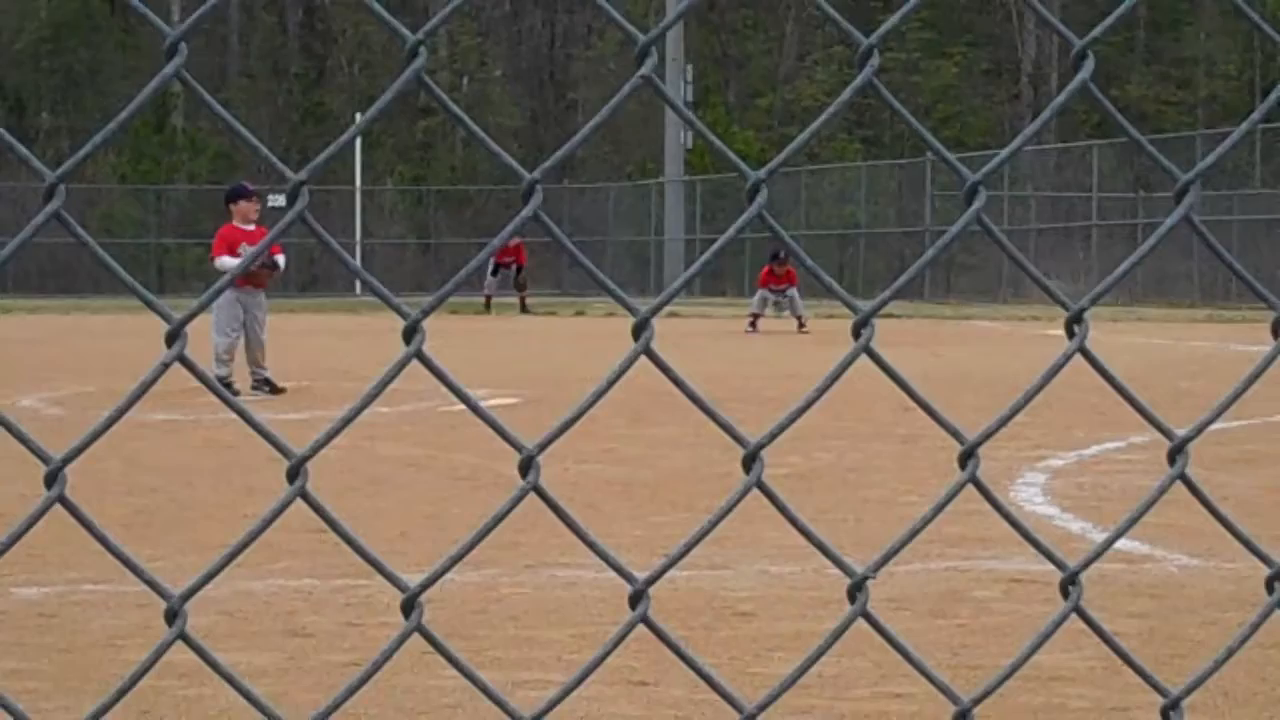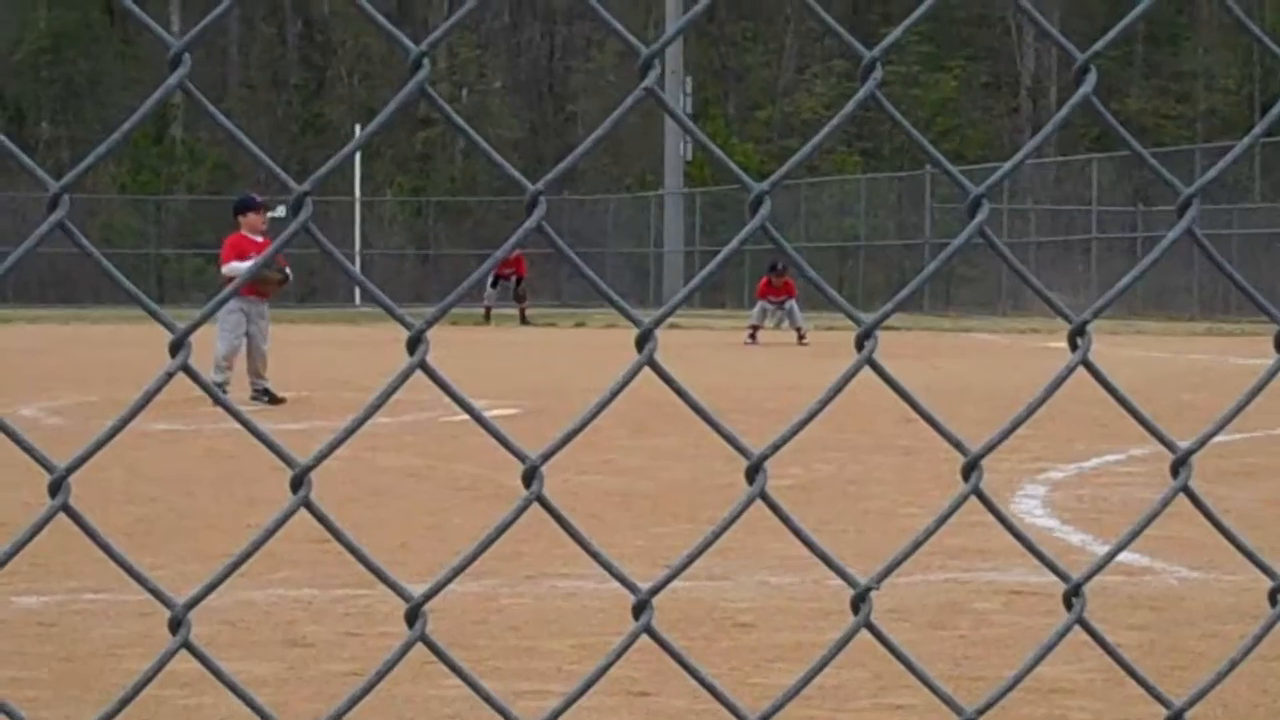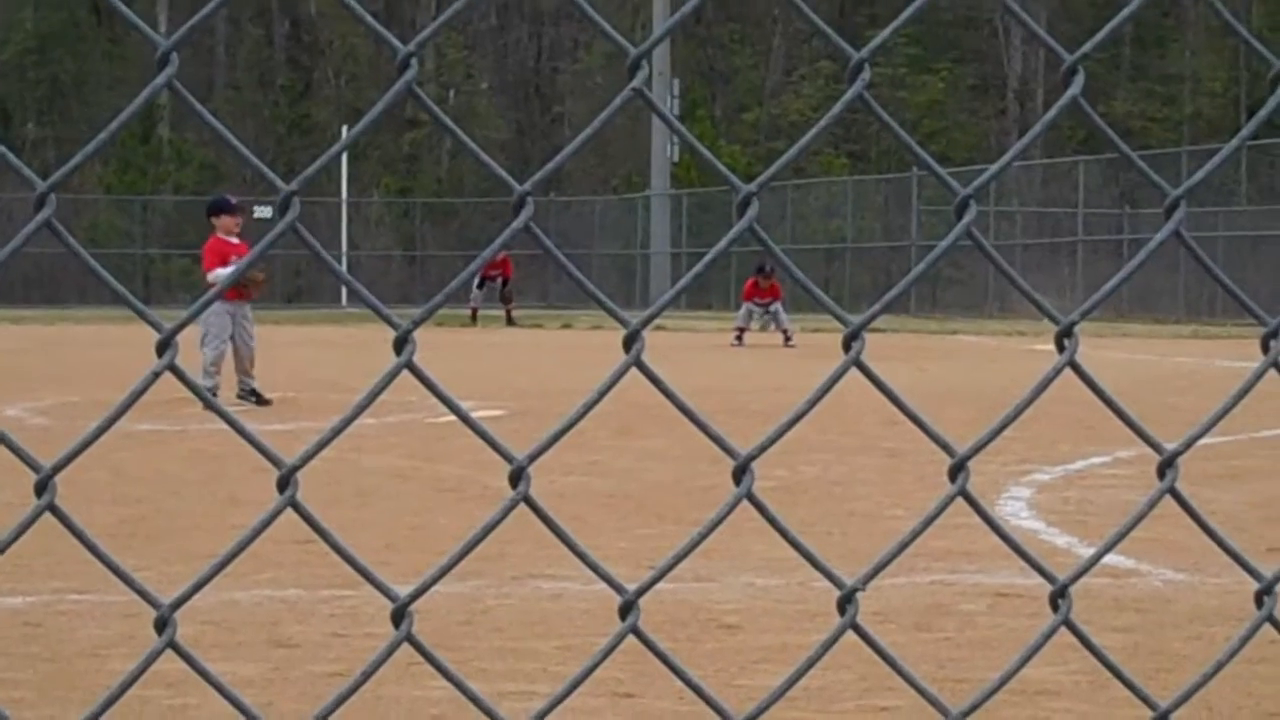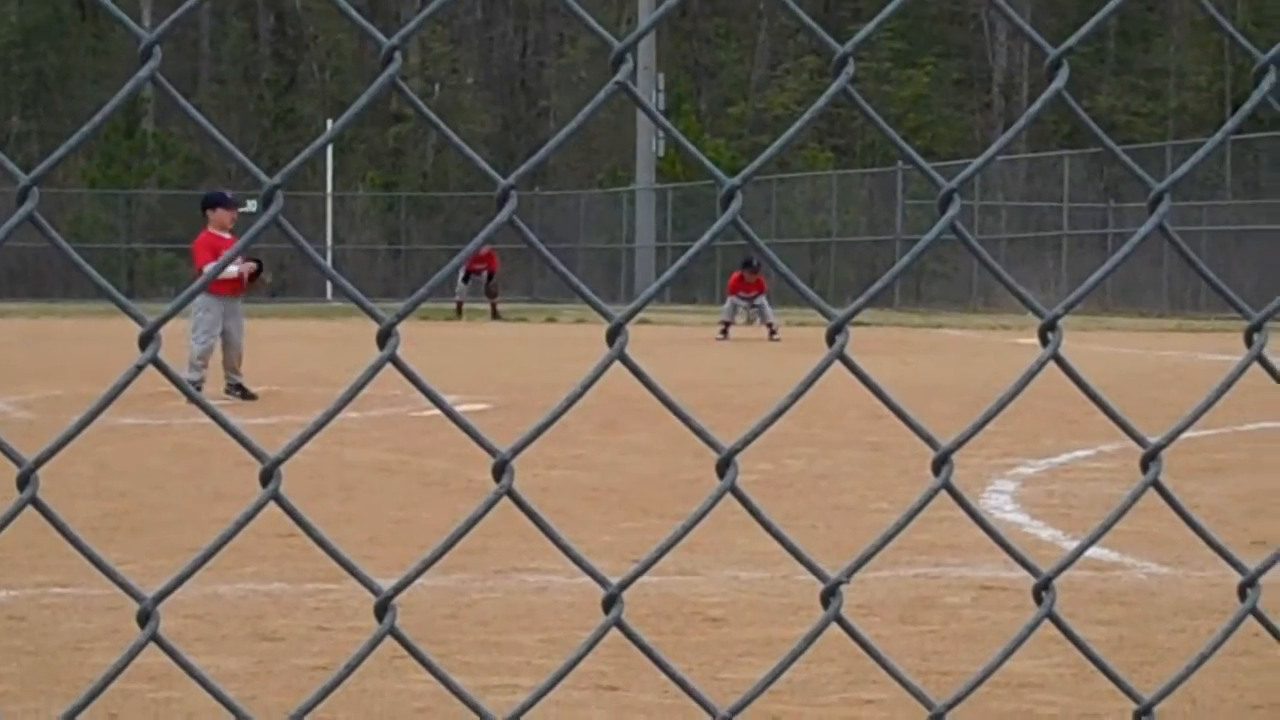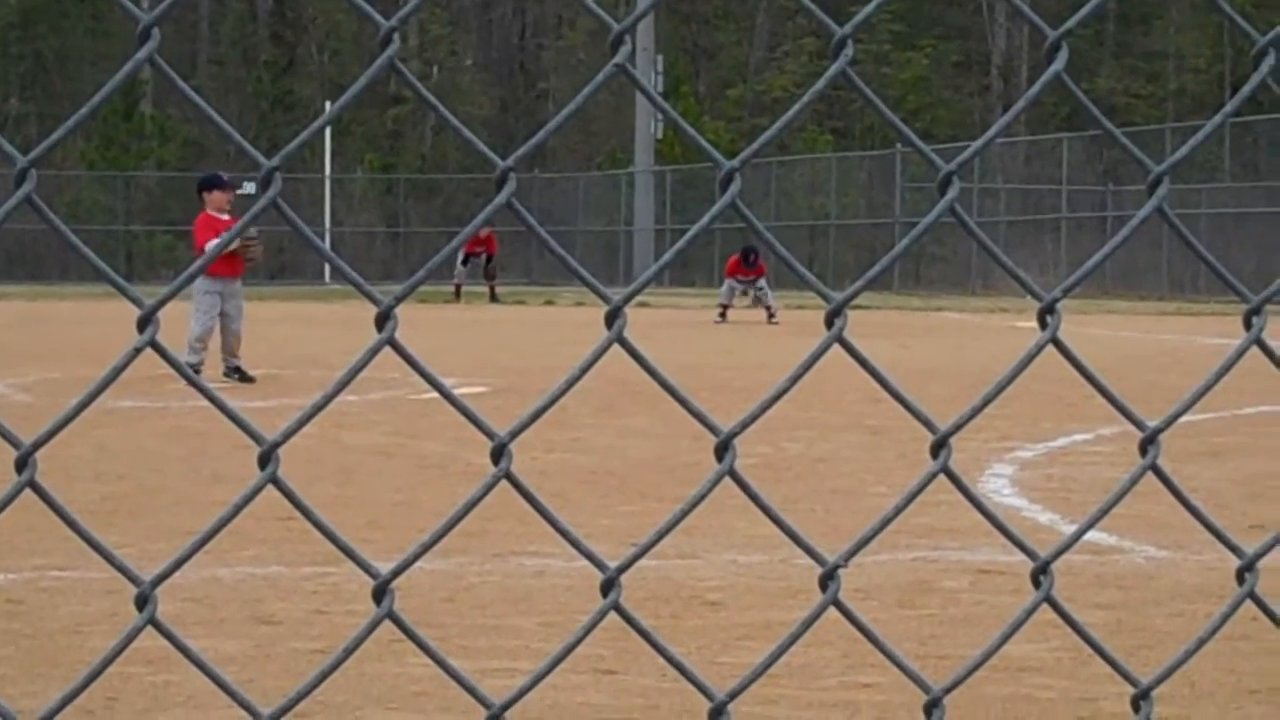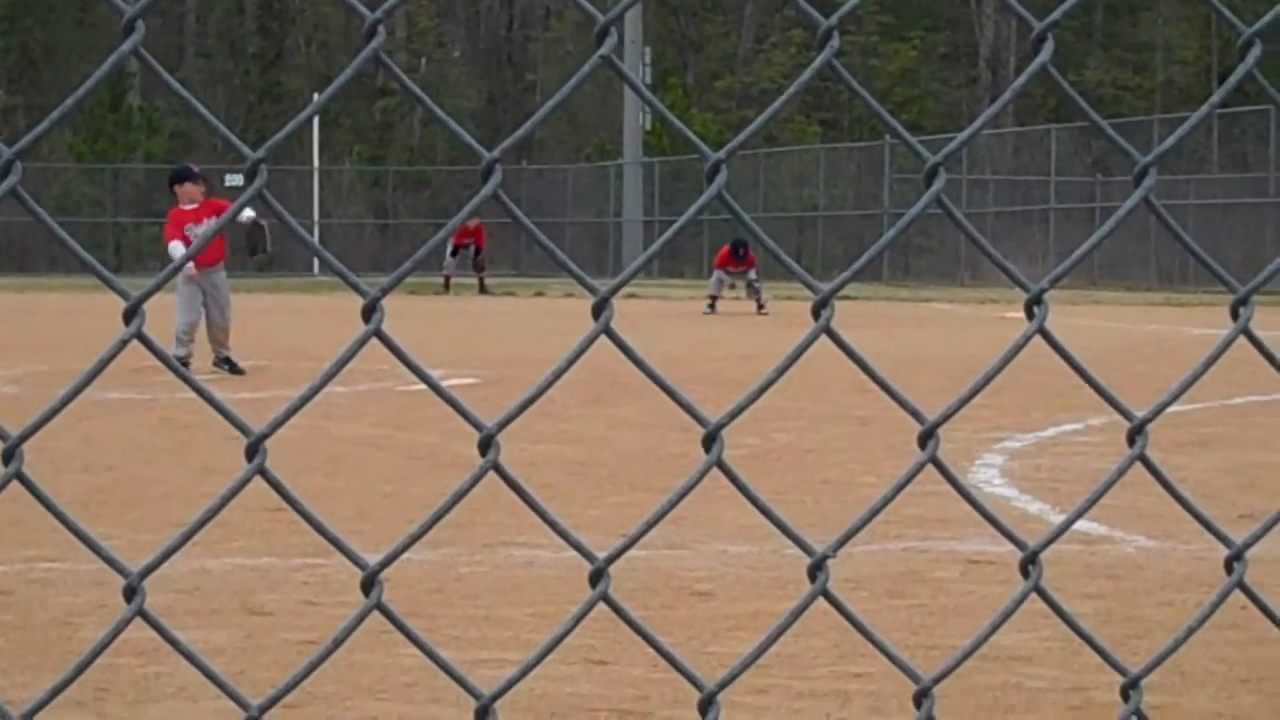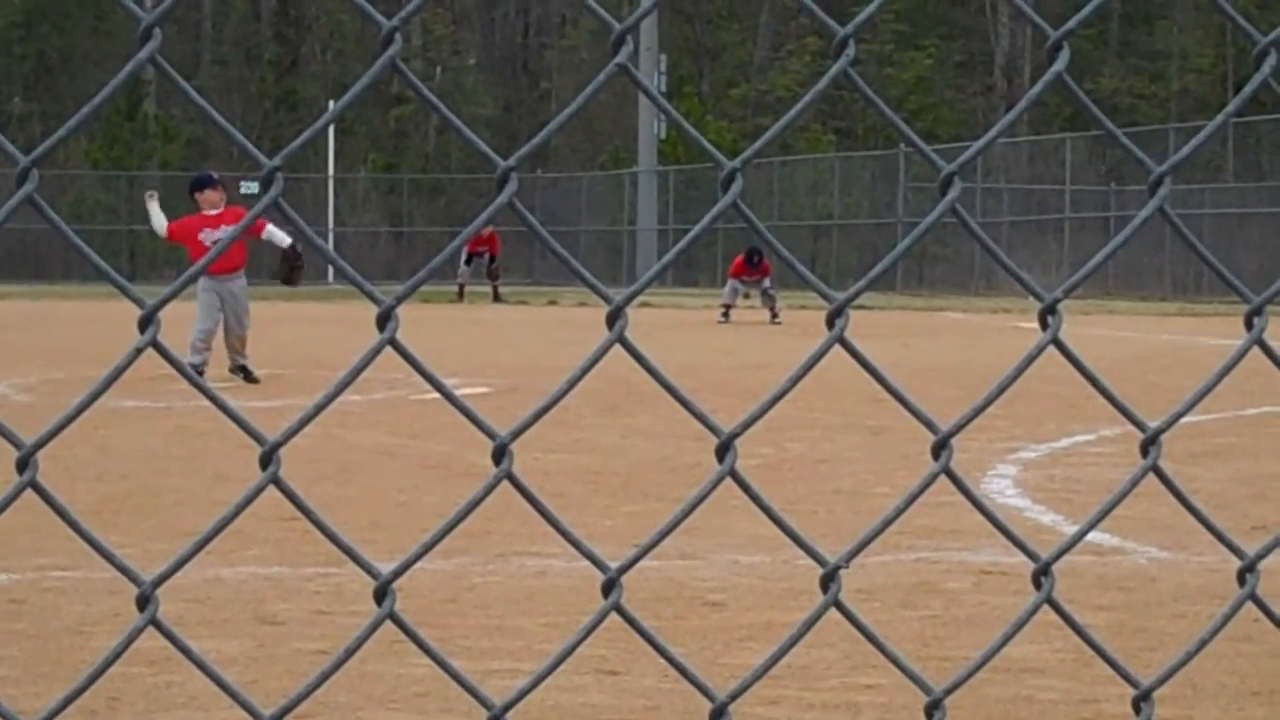
dt=0.3s
person 1, frame 1
left shoulder: (263, 233)
right shoulder: (225, 233)
left elbow: (279, 257)
right elbow: (219, 261)
left wrist: (273, 265)
right wrist: (243, 264)
left hip: (256, 293)
right hip: (231, 292)
left knee: (257, 337)
right knee: (227, 336)
left ankle: (260, 378)
right ankle: (223, 380)
person 1, frame 2
left shoulder: (269, 245)
right shoulder: (233, 242)
left elbow: (283, 270)
right elbow: (226, 268)
left wrist: (282, 276)
right wrist: (255, 264)
left hip: (259, 303)
right hip: (235, 301)
left knee: (259, 348)
right knee: (228, 345)
left ankle: (259, 388)
right ankle: (218, 386)
person 1, frame 3
left shoulder: (243, 246)
right shoulder: (212, 246)
right elbow: (213, 275)
left hip: (242, 305)
right hip: (218, 305)
left knee: (246, 348)
right knee: (215, 348)
left ankle: (247, 388)
right ankle: (209, 391)
person 1, frame 4
left shoulder: (234, 241)
right shoulder: (204, 241)
right elbow: (209, 269)
left wrist: (248, 271)
right wrist: (239, 269)
left hip: (233, 301)
right hip: (209, 300)
left knee: (236, 344)
right knee: (203, 343)
left ankle: (234, 383)
right ankle: (194, 385)
person 1, frame 5
left shoulder: (234, 221)
right shoulder: (203, 221)
left elbow: (248, 247)
right elbow: (211, 247)
left wrist: (248, 244)
right wrist: (237, 238)
left hip: (233, 283)
right hip: (208, 283)
left knee: (234, 327)
right knee: (203, 325)
left ankle: (232, 366)
right ankle: (192, 367)
person 1, frame 6
left shoulder: (214, 205)
right shoulder: (175, 216)
left elbow: (238, 211)
right elbow: (174, 244)
left wrist: (250, 217)
right wrist: (186, 264)
left hip: (216, 272)
right hip: (190, 276)
left knee: (221, 318)
right knee: (188, 319)
left ankle: (222, 357)
right ankle: (181, 360)
person 1, frame 7
left shoulder: (237, 214)
right shoulder: (191, 224)
left elbow: (264, 228)
right elbow: (163, 229)
left wrist: (288, 244)
right wrist: (153, 205)
left hip: (235, 280)
right hip: (209, 282)
left knee: (238, 326)
right knee: (205, 326)
left ankle: (239, 364)
right ankle: (196, 367)
